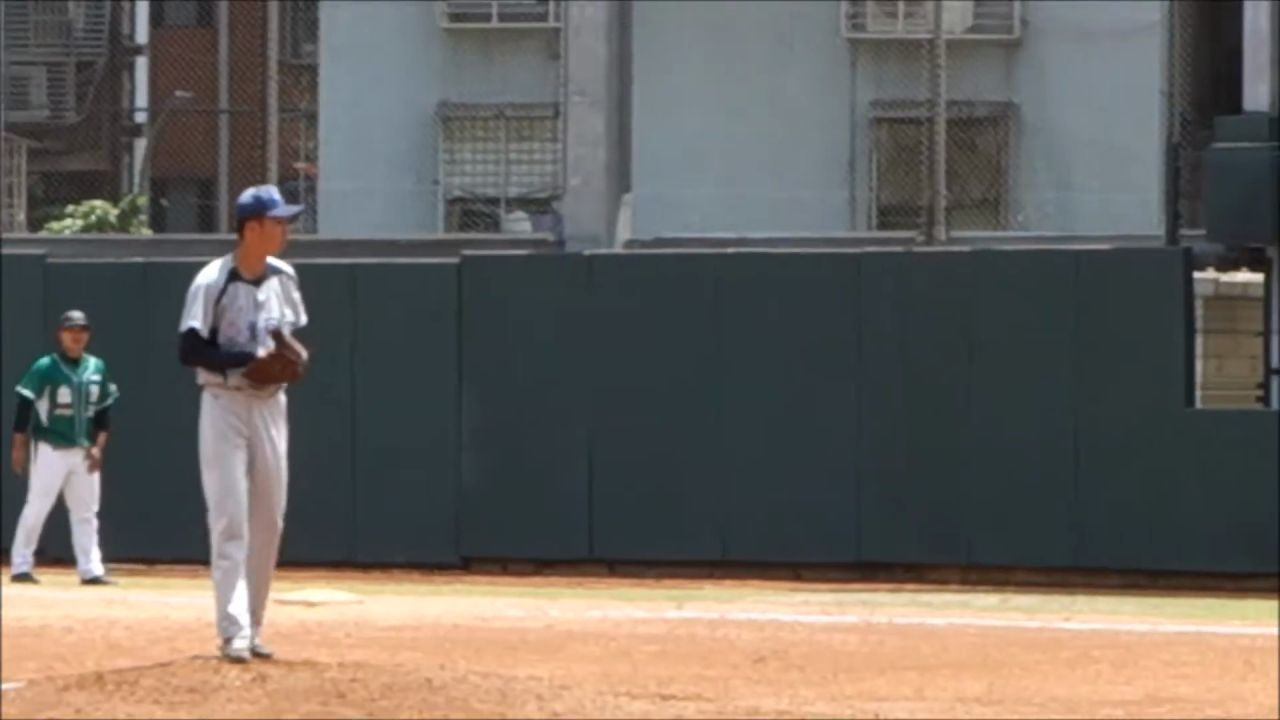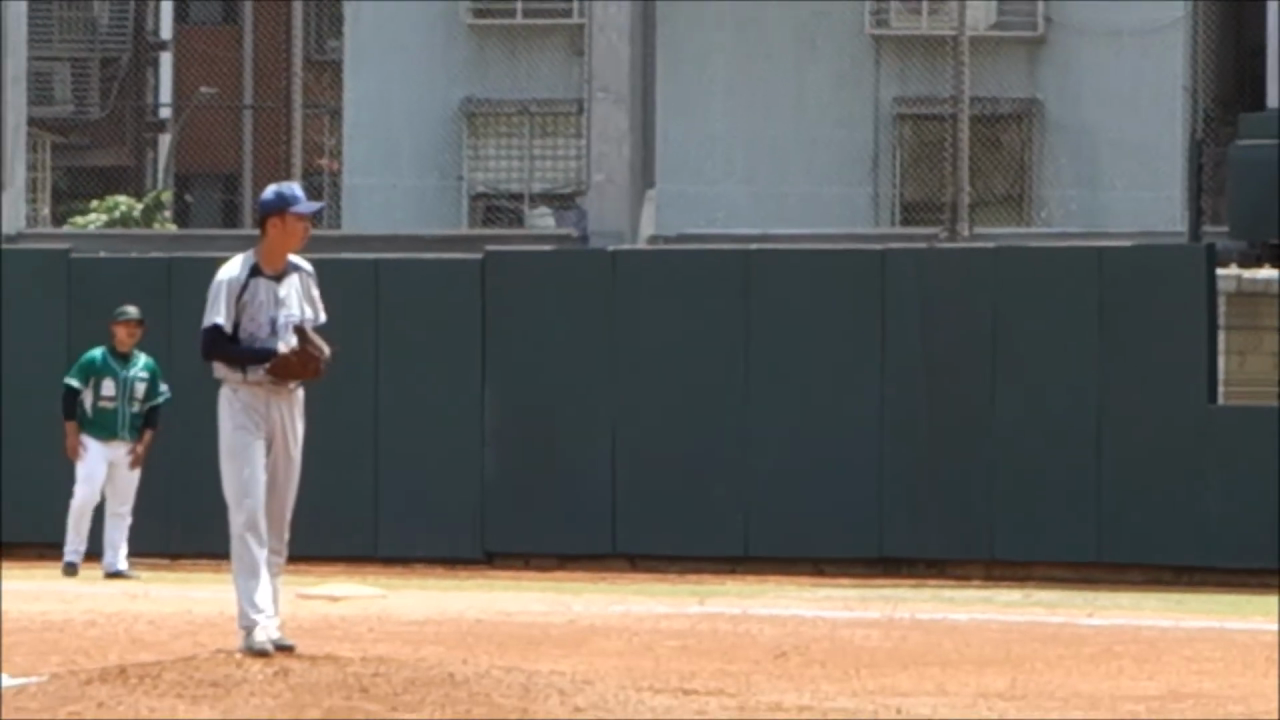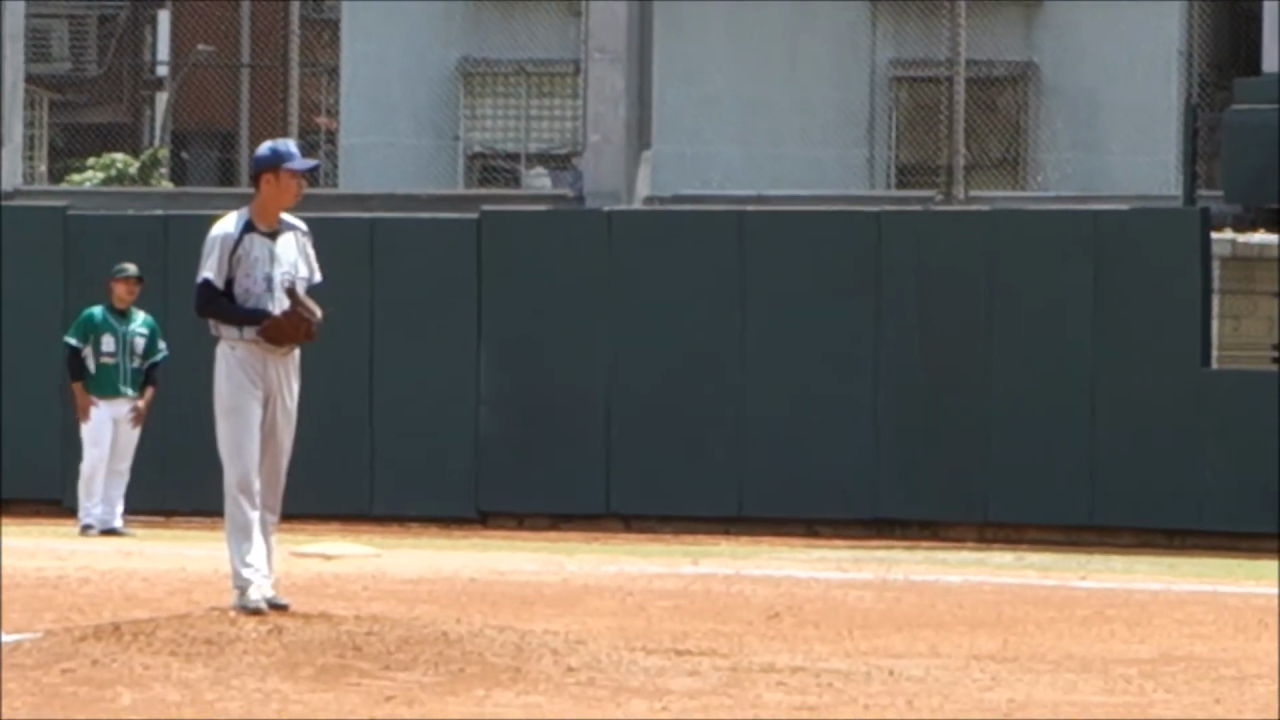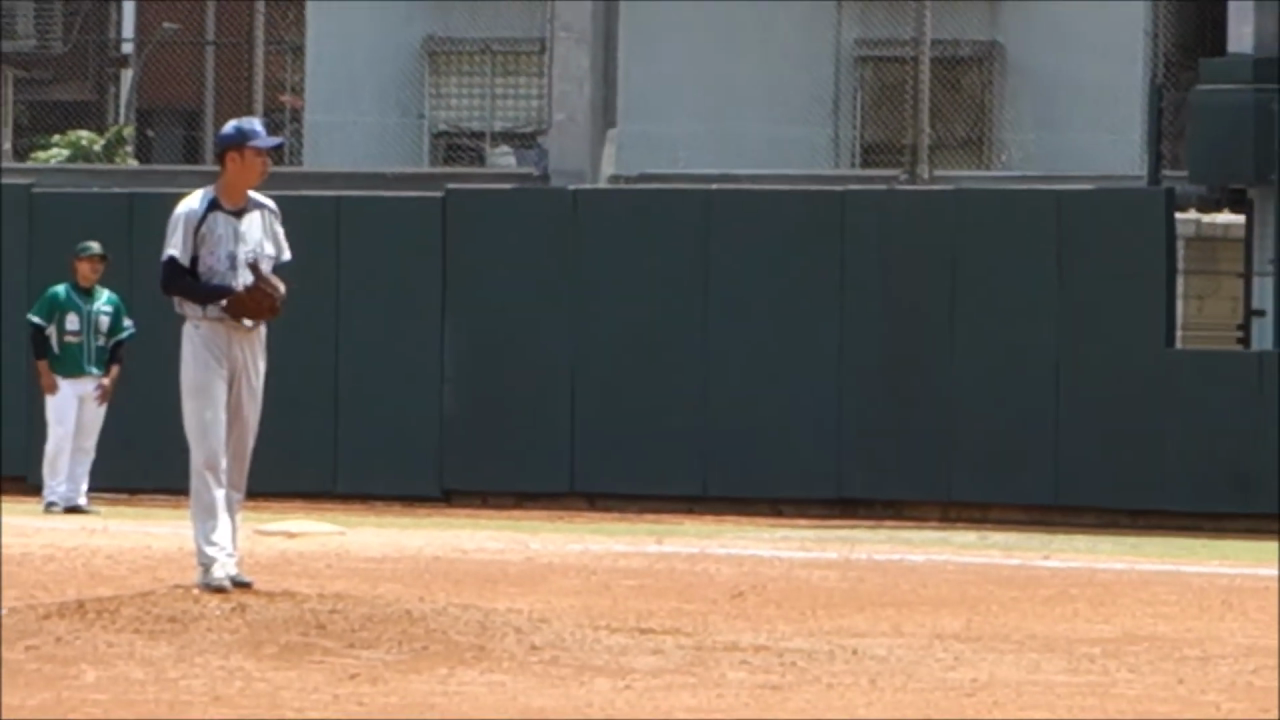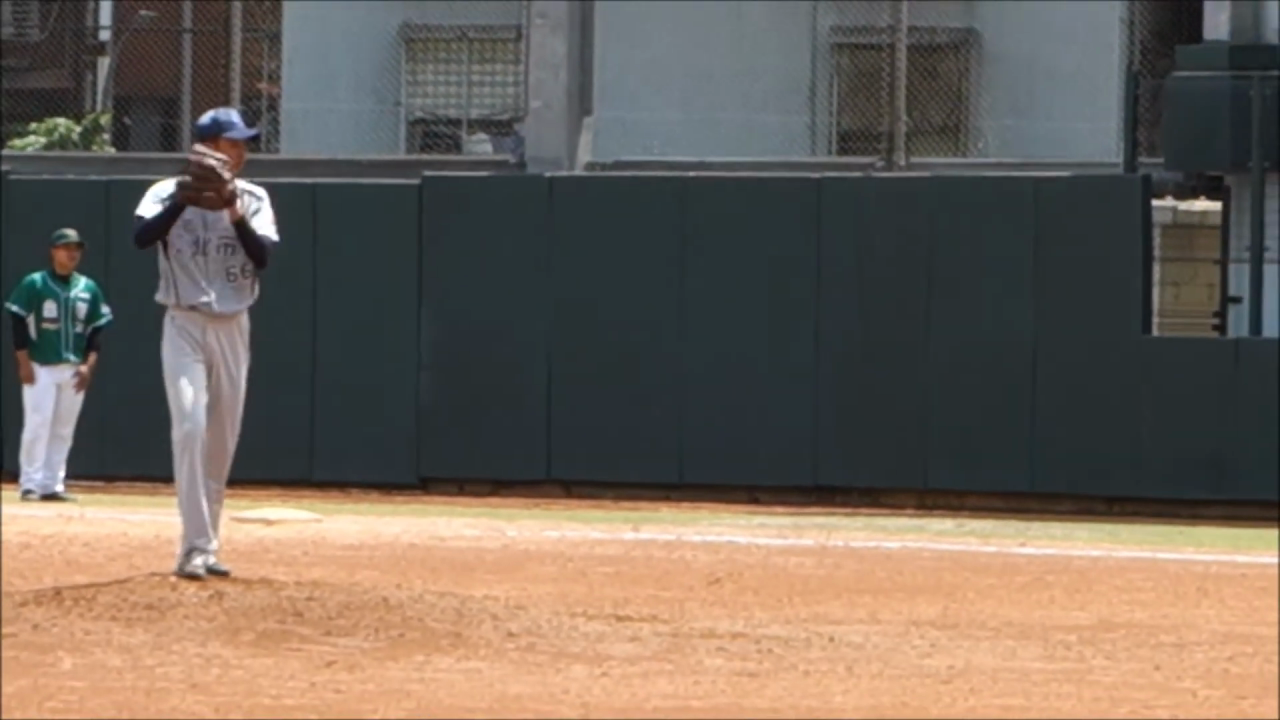
dt=0.4s
person 1, frame 1
left shoulder: (284, 276)
right shoulder: (212, 282)
right elbow: (189, 351)
right wrist: (249, 359)
left hip: (271, 405)
right hip: (224, 407)
left knee: (268, 523)
right knee: (230, 521)
left ankle: (251, 627)
right ankle: (233, 631)
person 1, frame 2
left shoulder: (303, 274)
right shoulder: (234, 277)
right elbow: (212, 346)
right wrist: (272, 355)
left hip: (289, 400)
right hip: (244, 401)
left knee: (279, 516)
right knee: (249, 512)
left ankle: (268, 620)
right ankle: (256, 623)
person 1, frame 3
left shoulder: (298, 233)
right shoulder: (228, 233)
right elbow: (205, 303)
right wrist: (263, 317)
left hip: (286, 361)
right hip: (241, 359)
left knee: (274, 475)
right knee: (243, 473)
left ankle: (263, 580)
right ankle: (249, 583)
person 1, frame 4
left shoulder: (267, 212)
right shoulder: (193, 211)
right elbow: (170, 280)
right wrist: (228, 292)
left hip: (251, 340)
right hip: (206, 337)
left knee: (238, 452)
right knee: (209, 449)
left ankle: (226, 558)
right ankle: (213, 560)
person 1, frame 5
left shoulder: (254, 198)
right shoulder: (172, 193)
left elbow: (263, 257)
right elbow: (142, 237)
left wrist: (234, 213)
right wrist: (184, 200)
left hip: (233, 329)
right hip: (184, 327)
left knee: (222, 444)
right knee: (191, 430)
left ankle: (204, 546)
right ankle: (195, 547)
person 2, frame 1
left shoulder: (98, 368)
right shoulder: (44, 367)
left elbow: (104, 411)
right elbow: (24, 406)
left wrist: (98, 447)
right wrist: (19, 447)
left hip: (85, 452)
right hip: (50, 451)
left knee: (86, 512)
right knee: (37, 508)
left ankle: (90, 569)
right ankle: (21, 566)
person 2, frame 2
left shoulder: (149, 366)
right shoulder: (93, 359)
left elbow: (154, 409)
right elbow: (70, 396)
left wrist: (144, 444)
right wrist: (72, 436)
left hip: (129, 447)
right hip: (94, 442)
left knee: (121, 507)
right knee: (85, 497)
left ankle: (115, 563)
right ankle: (73, 556)
person 2, frame 3
left shoulder: (147, 323)
right shoulder: (92, 316)
left elbow: (153, 365)
right elbow: (74, 356)
left wrist: (146, 400)
right wrist: (80, 395)
left hip: (131, 404)
right hip: (97, 401)
left knee: (121, 465)
right knee: (95, 460)
left ankle: (111, 520)
right ankle: (89, 519)
person 2, frame 4
left shoulder: (112, 301)
right shoulder: (56, 295)
left elbow: (119, 343)
right elbow: (38, 334)
left wrist: (111, 377)
right wrist: (45, 373)
left hip: (96, 382)
right hip: (62, 380)
left knee: (86, 443)
right knee: (59, 438)
left ankle: (75, 497)
right ankle: (53, 496)
person 2, frame 5
left shoulder: (89, 288)
right shoulder: (34, 283)
left elbow: (96, 330)
right elbow: (18, 323)
left wrist: (89, 365)
right wrist: (24, 362)
left hip: (74, 369)
right hip: (40, 367)
left knee: (64, 430)
right knee: (37, 426)
left ankle: (52, 485)
right ankle: (30, 484)
